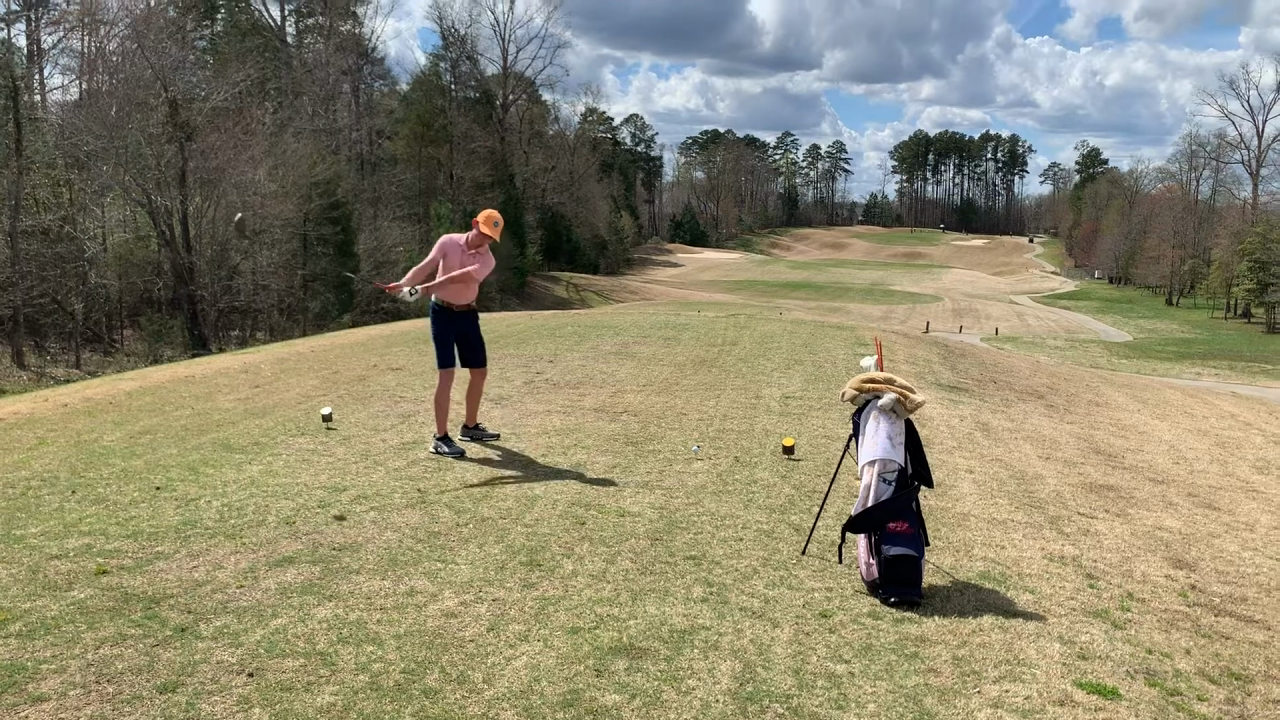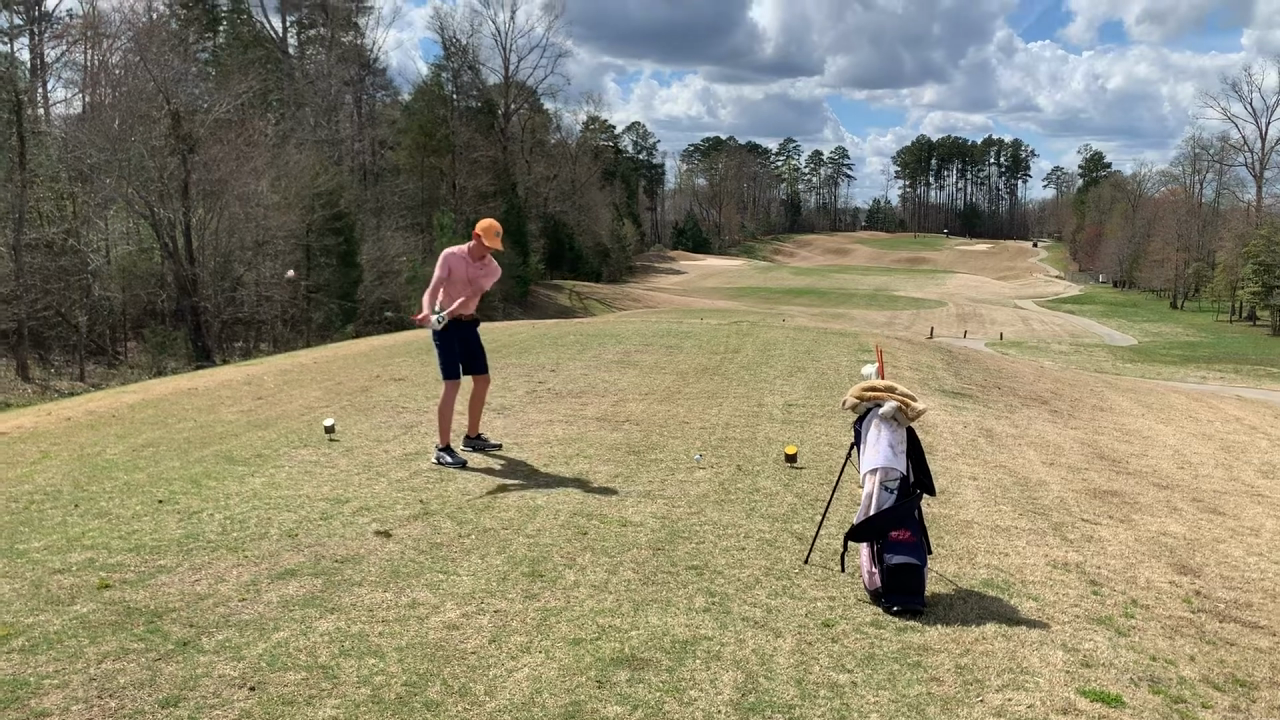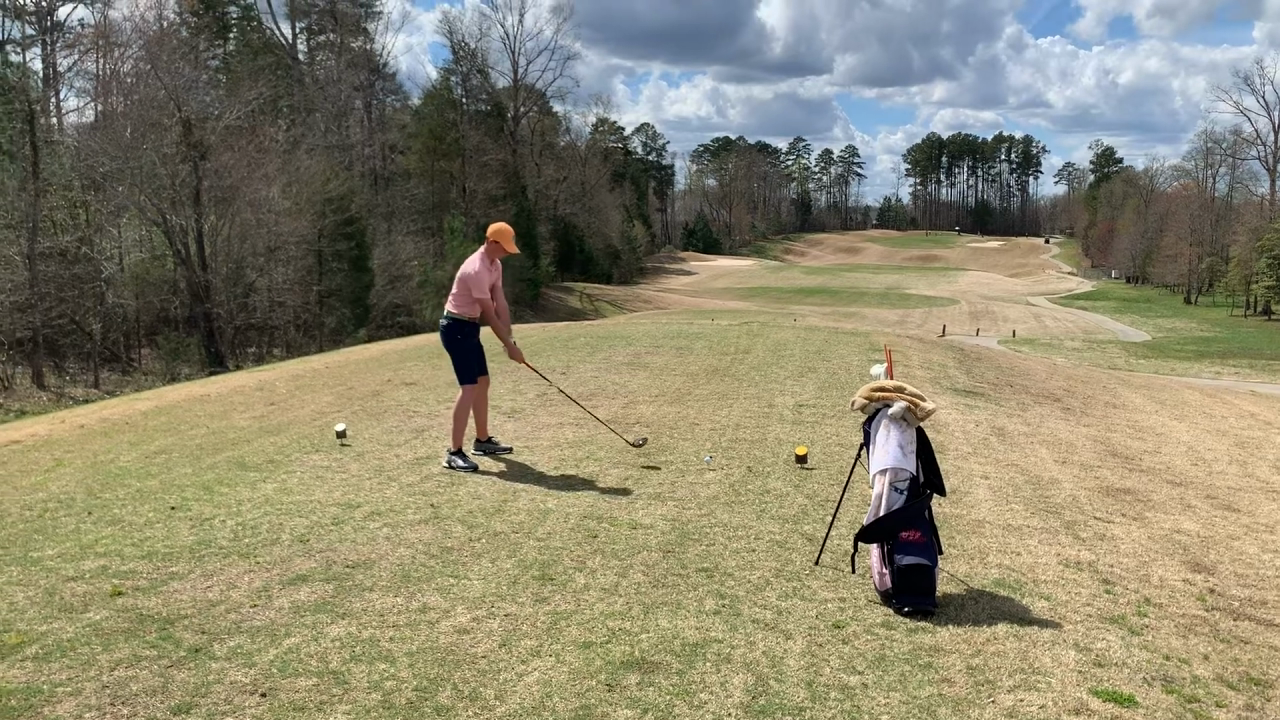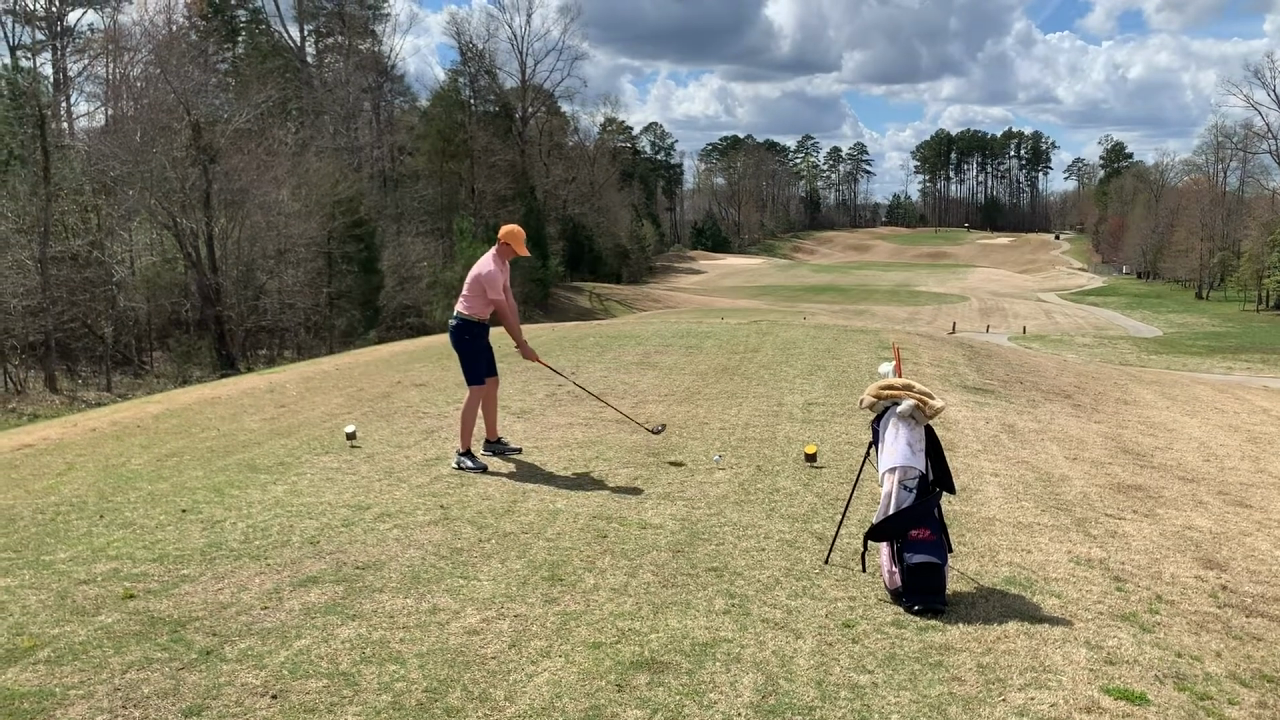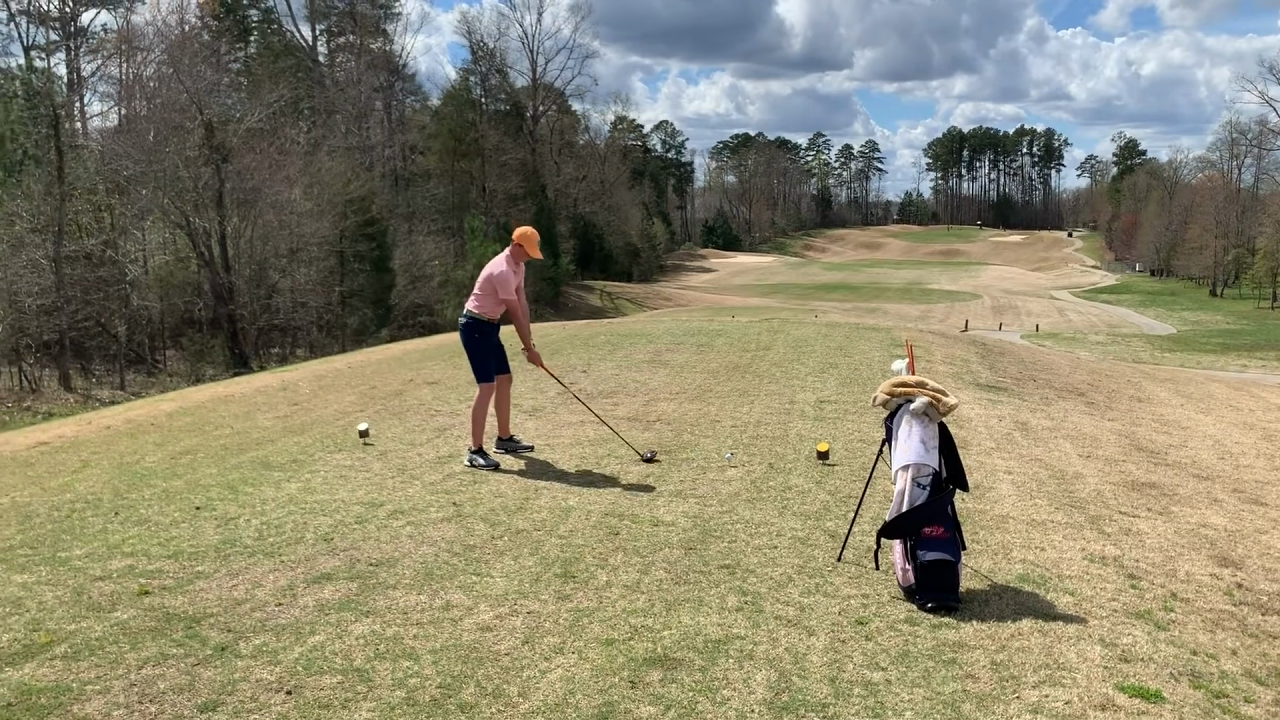
dt=0.4s
person 1, frame 1
left shoulder: (487, 260)
right shoulder: (448, 242)
left elbow: (455, 279)
right elbow: (425, 267)
left wrist: (418, 289)
right wrist: (403, 283)
left hip: (467, 315)
right hip: (442, 312)
left knee: (480, 372)
right knee: (447, 373)
left ankle: (470, 426)
right ankle: (441, 437)
person 1, frame 2
left shoulder: (493, 269)
right shoulder: (450, 255)
left elbow: (468, 297)
right elbow: (434, 288)
left wrist: (442, 316)
right wrist: (427, 311)
left hip: (468, 323)
right hip: (447, 326)
left knee: (482, 380)
right knee: (452, 383)
left ankle: (472, 436)
right ankle: (442, 448)
person 1, frame 3
left shoulder: (495, 265)
right shoulder: (476, 270)
left elbow: (500, 303)
right elbow: (488, 313)
left wrist: (510, 338)
right wrist: (507, 347)
left hip: (469, 327)
right hip: (456, 328)
left knee: (482, 383)
right knee: (469, 388)
left ankle: (482, 440)
right ankle: (454, 453)
person 1, frame 4
left shoulder: (502, 265)
right shoulder: (490, 270)
left elbow: (511, 304)
right elbow: (503, 314)
left wrist: (521, 339)
right wrist: (522, 345)
left hip: (478, 328)
right hip: (466, 329)
left knee: (492, 383)
right knee: (477, 389)
left ankle: (492, 440)
right ankle: (463, 453)
person 1, frame 5
left shoulder: (518, 267)
right shoulder: (502, 271)
left elbow: (523, 305)
right elbow: (515, 314)
left wrist: (529, 342)
right wrist: (529, 349)
left hip: (489, 327)
right hip: (475, 327)
left knee: (505, 381)
right knee: (487, 387)
left ankle: (504, 438)
right ankle: (475, 451)
